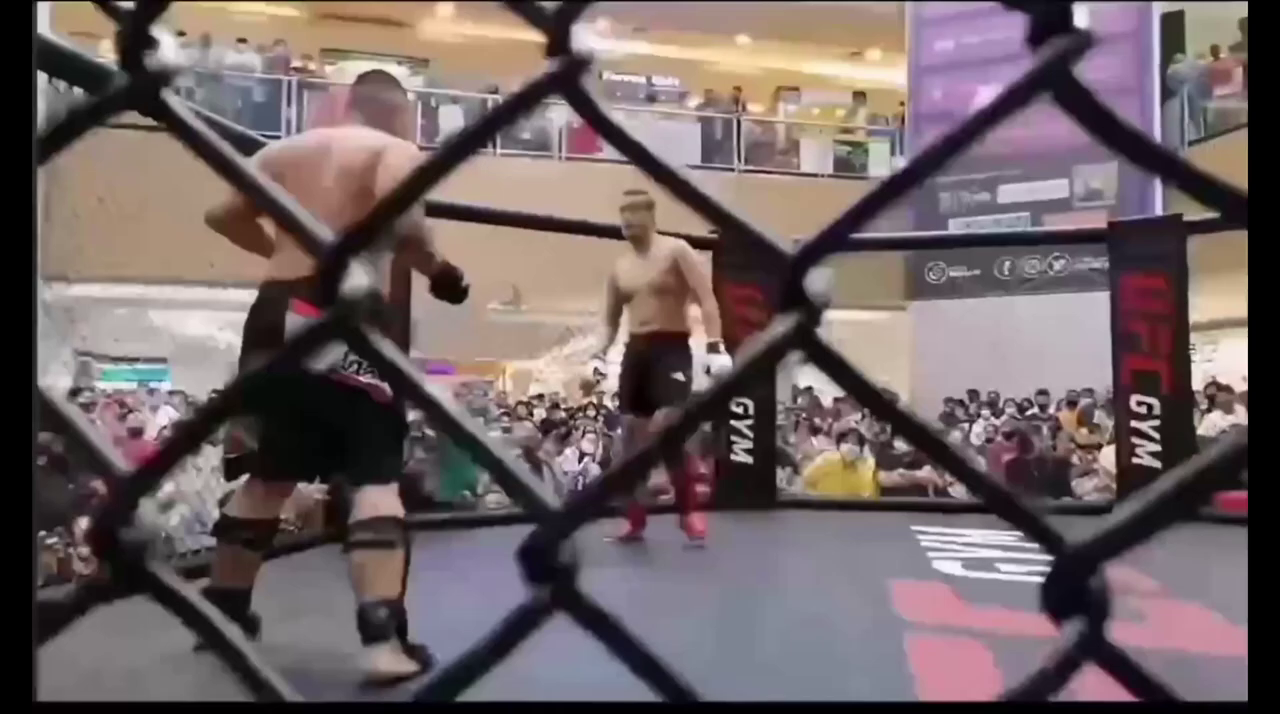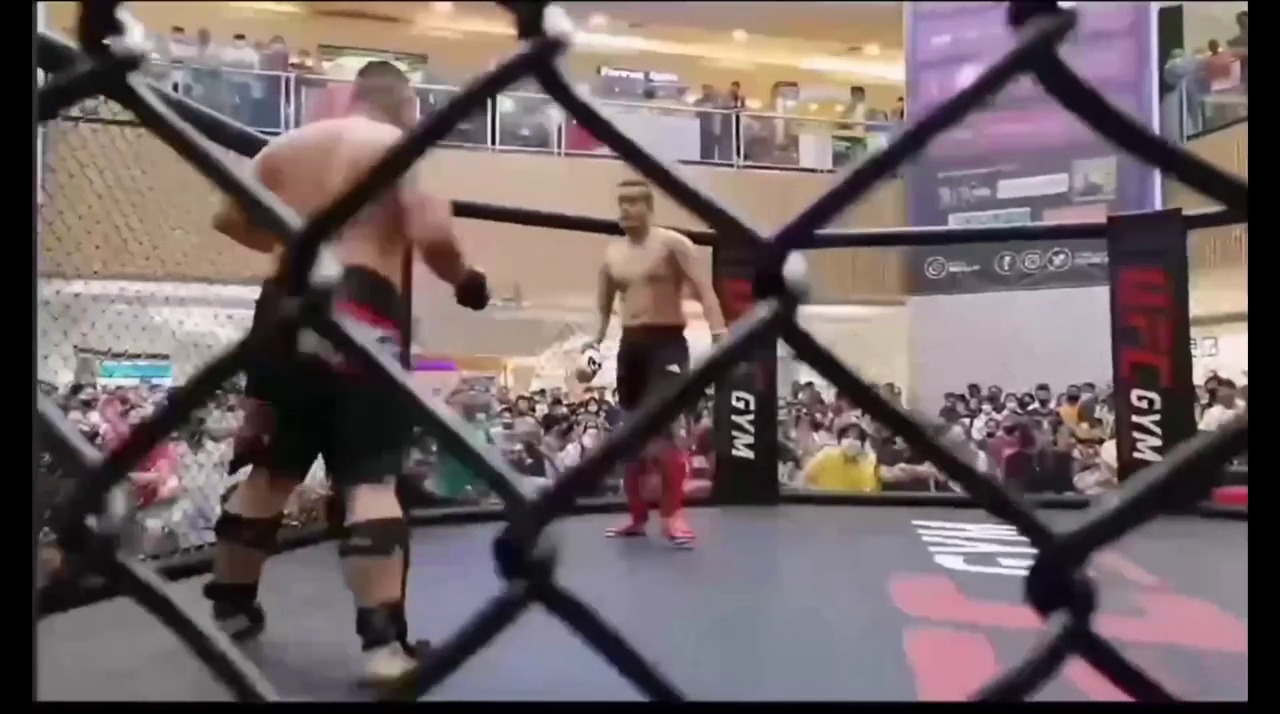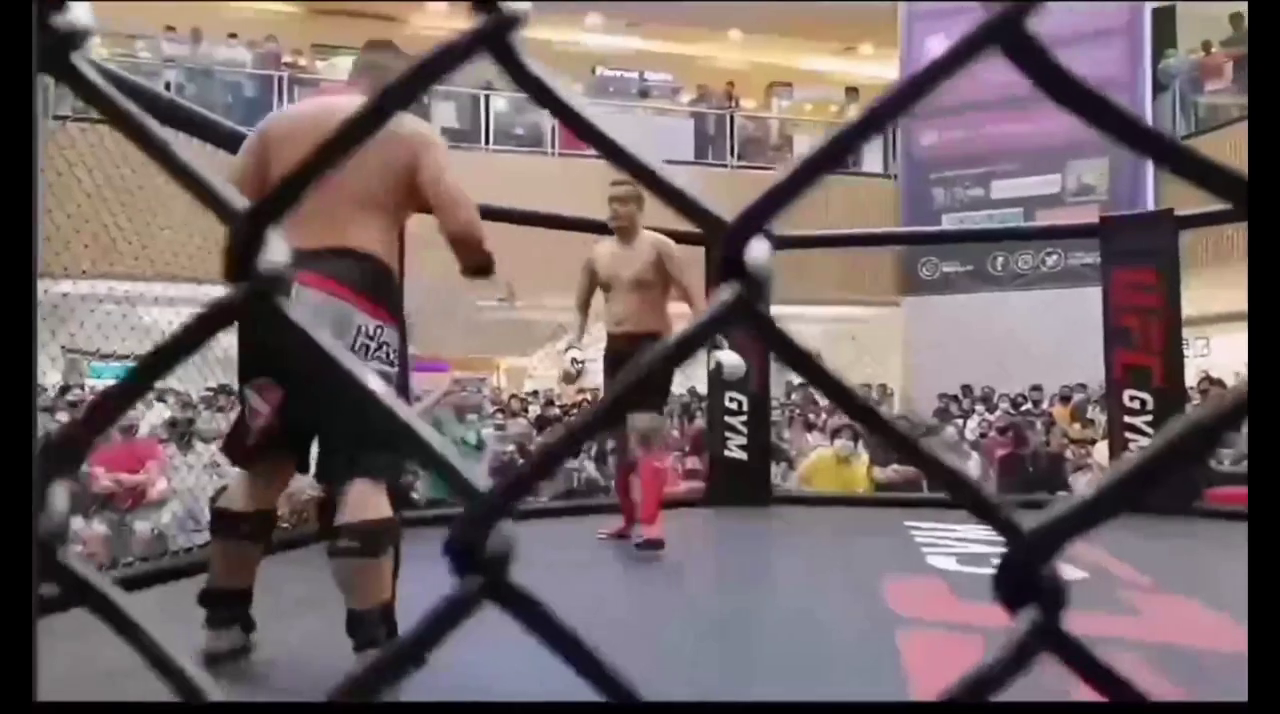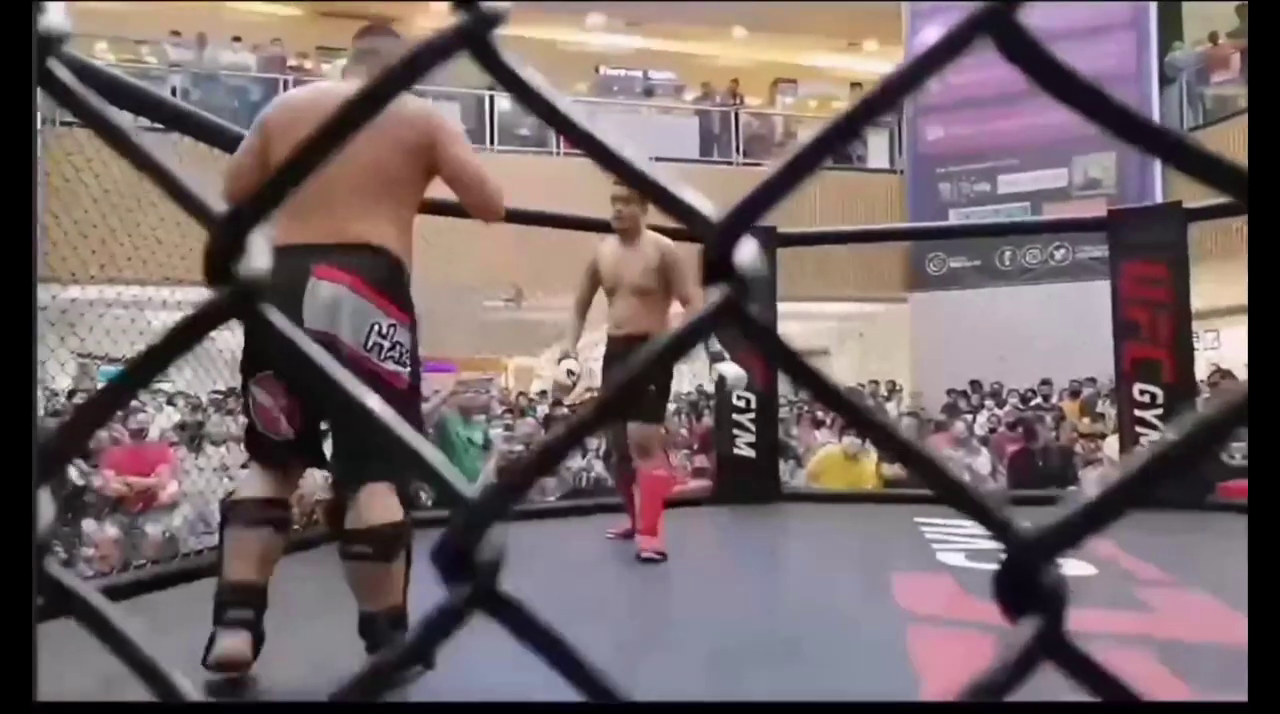
dt=0.1s
person 1, frame 1
left shoulder: (283, 151)
right shoulder: (395, 151)
left elbow: (220, 216)
right elbow: (404, 221)
right wrist: (439, 270)
left hip: (273, 317)
left knee: (270, 473)
right knee: (374, 477)
left ankle: (227, 608)
right ankle: (384, 639)
person 1, frame 2
left shoulder: (288, 144)
right shoulder: (405, 147)
left elbow: (229, 219)
right elbow: (432, 233)
right wrist: (463, 278)
left hip: (282, 308)
right hip: (356, 315)
left knee: (271, 467)
right knee: (371, 477)
left ankle: (230, 604)
right ankle: (383, 642)
person 1, frame 3
left shoulder: (283, 120)
right shoulder: (412, 133)
right elbow: (462, 226)
right wrist: (476, 256)
right hip: (355, 299)
left knee: (261, 463)
right knee: (362, 471)
left ankle: (226, 617)
right ankle: (374, 641)
person 1, frame 4
left shoulder: (285, 106)
right shoulder: (422, 116)
left elbow: (233, 196)
right elbow: (490, 205)
right wrist: (451, 158)
left hip: (281, 286)
right hip: (367, 293)
left knee: (272, 461)
right knee: (373, 470)
left ankle: (236, 622)
right ankle: (384, 642)
person 2, frame 1
left shoulder: (676, 252)
right shoulder: (620, 266)
left elbow: (706, 299)
right elbow: (612, 318)
left wrist: (715, 346)
right wrist: (600, 355)
left hip: (672, 349)
right hip: (635, 351)
left knee: (668, 429)
right knee: (632, 436)
left ankle: (689, 510)
right ankle: (636, 521)
person 2, frame 2
left shoulder: (672, 243)
right shoulder: (613, 255)
left elbow: (705, 290)
right elbow: (604, 307)
left wrist: (720, 335)
right wrist: (594, 343)
left hip: (666, 341)
right hip: (629, 343)
left ankle: (673, 514)
right ankle: (637, 516)
person 2, frame 3
left shoulder: (660, 247)
right shoulder: (598, 255)
left elbow: (694, 297)
right elbow: (582, 305)
right wrist: (575, 343)
left hip: (653, 349)
right hip: (615, 349)
left knee: (647, 433)
right knee: (621, 439)
left ankle: (648, 525)
right ankle: (629, 518)
person 2, frame 4
left shoulder: (663, 250)
right shoulder: (601, 254)
left elbow: (694, 305)
right elbow: (580, 305)
right wrist: (570, 349)
right hip: (614, 351)
left knee: (645, 442)
right knee: (619, 443)
left ankle: (649, 536)
right ankle: (635, 520)
